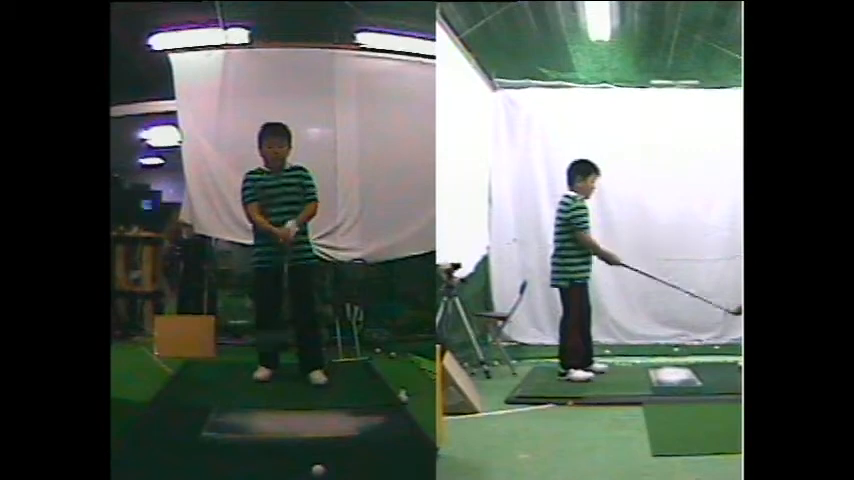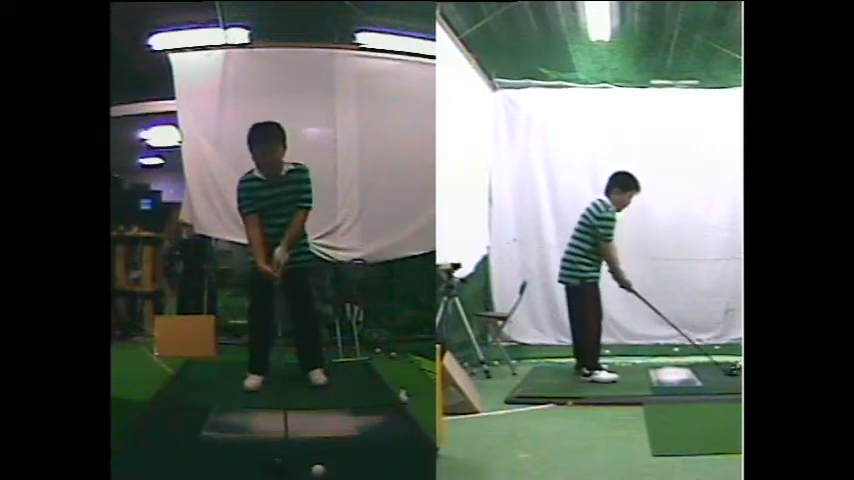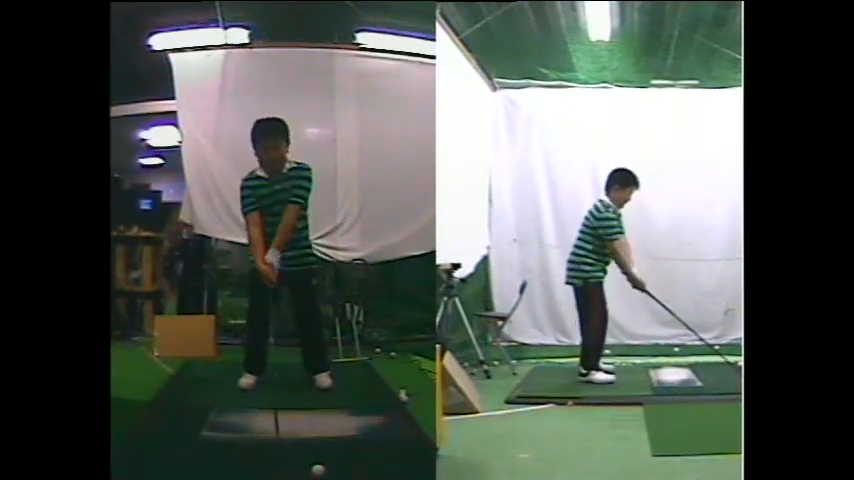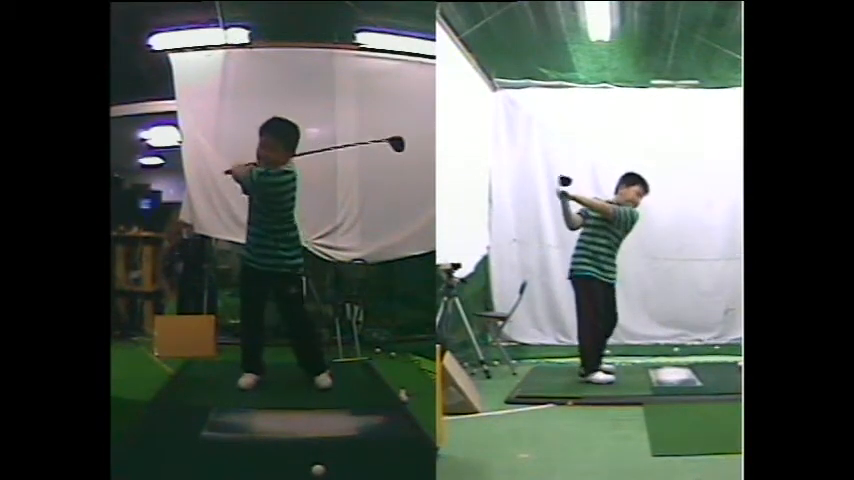
dt=0.7s
person 1, frame 1
left shoulder: (301, 173)
right shoulder: (252, 178)
left elbow: (312, 206)
right elbow: (253, 213)
left wrist: (294, 224)
right wrist: (275, 231)
left hip: (300, 254)
right hip: (265, 255)
left knee: (305, 310)
right knee: (267, 312)
left ankle: (313, 365)
right ankle: (267, 363)
person 1, frame 2
left shoulder: (300, 173)
right shoulder: (246, 184)
left elbow: (301, 216)
right elbow: (252, 225)
left wrist: (282, 251)
right wrist: (261, 262)
left hip: (297, 256)
right hip: (262, 259)
left knee: (304, 312)
right knee: (260, 315)
left ankle: (313, 366)
right ankle: (257, 369)
person 1, frame 3
left shoulder: (301, 172)
right shoulder: (249, 183)
left elbow: (291, 214)
right elbow: (254, 224)
left wrist: (276, 252)
right wrist: (260, 260)
left hip: (299, 259)
right hip: (262, 260)
left knee: (308, 316)
right knee: (257, 317)
left ankle: (319, 369)
right ankle: (253, 369)
person 1, frame 4
left shoulder: (275, 179)
right shoulder: (274, 174)
left elbow: (245, 177)
left wrist: (238, 169)
right wrist: (247, 170)
left hip: (283, 262)
right hip: (254, 260)
left knee: (295, 318)
right knee: (250, 316)
left ankle: (318, 368)
right ankle: (253, 368)
person 2, frame 1
left shoulder: (568, 202)
right shoulder: (576, 205)
right elbow: (584, 239)
left wrist: (601, 253)
right wrist: (607, 255)
left hip: (574, 272)
right hip: (571, 273)
left knee: (582, 316)
right knee: (573, 318)
left ankle: (585, 361)
right ankle: (568, 367)
person 2, frame 2
left shoulder: (600, 206)
right shoulder: (606, 213)
left elbow: (609, 246)
right elbow: (606, 249)
left wrist: (619, 272)
right wrist: (620, 276)
left hip: (575, 270)
right hip: (582, 272)
left knee: (582, 318)
right knee: (591, 319)
left ankle: (584, 361)
right ankle: (590, 368)
person 2, frame 3
left shoulder: (613, 212)
right shoulder: (604, 213)
left elbow: (623, 242)
right elbow: (614, 249)
left wrist: (631, 269)
right wrist: (632, 275)
left hip: (589, 272)
right hip: (585, 273)
left knee: (595, 318)
right knee: (596, 319)
left ankle: (591, 361)
right ankle: (588, 369)
person 2, frame 4
left shoulder: (631, 215)
right shoulder: (591, 205)
left elbow: (605, 209)
right elbow: (572, 224)
left wrist: (574, 197)
right wrist: (564, 202)
left hip: (606, 275)
right hip: (584, 270)
left knee: (608, 318)
right knee: (591, 318)
left ankle: (593, 362)
right ankle: (589, 369)
